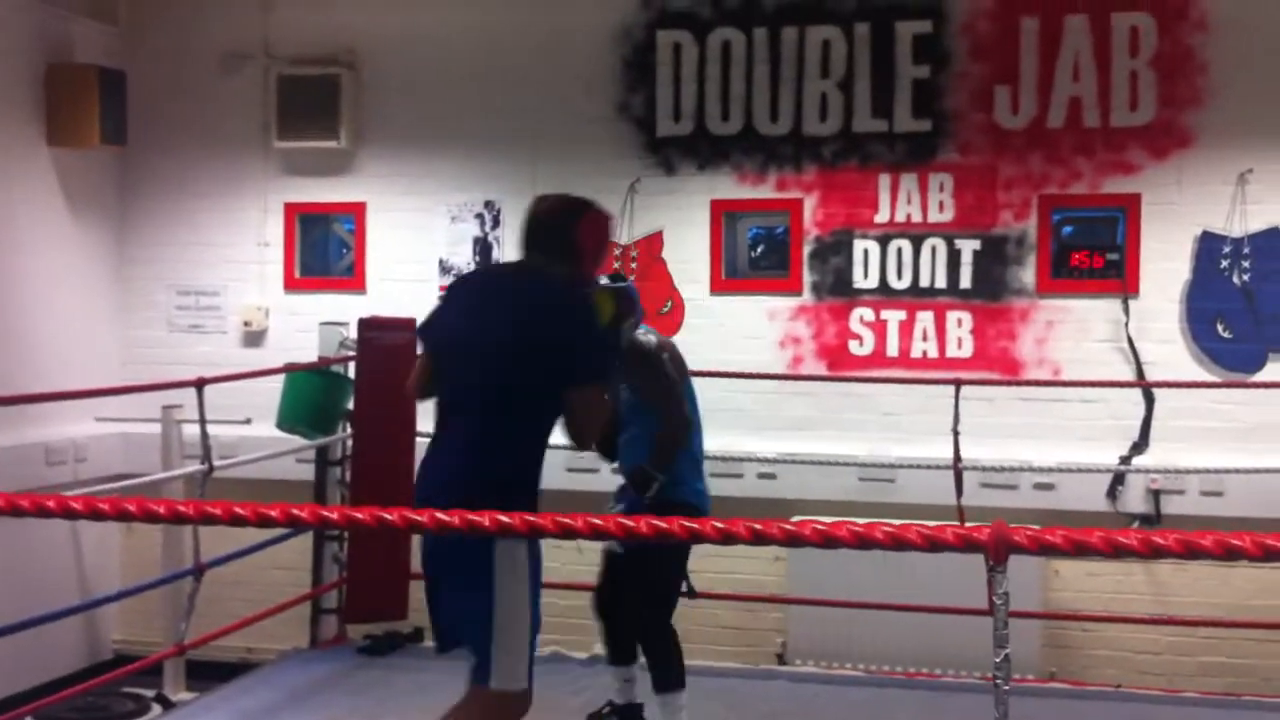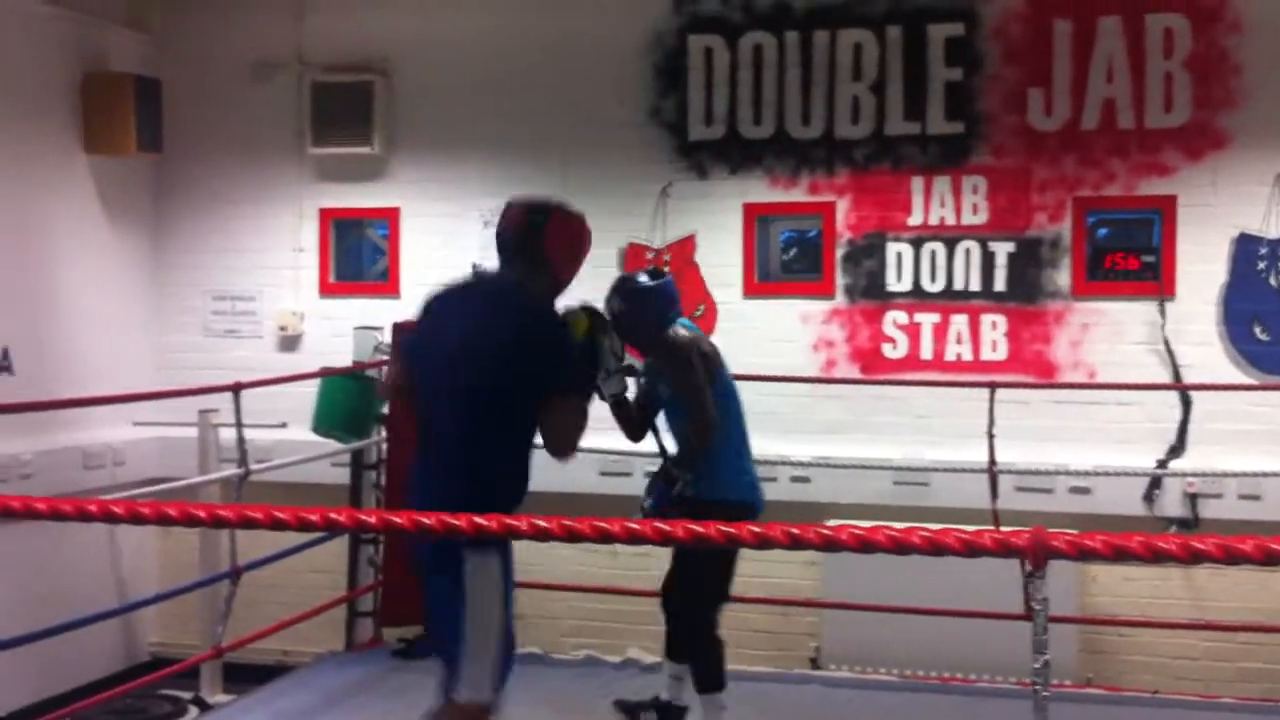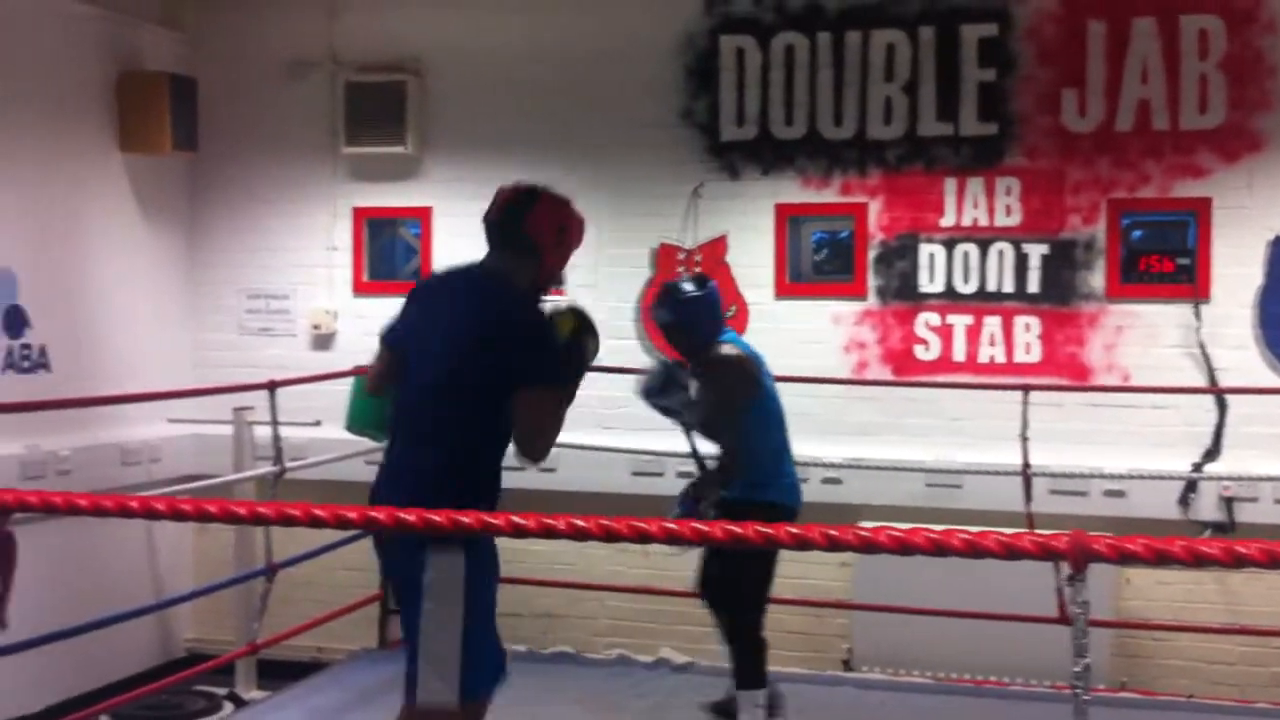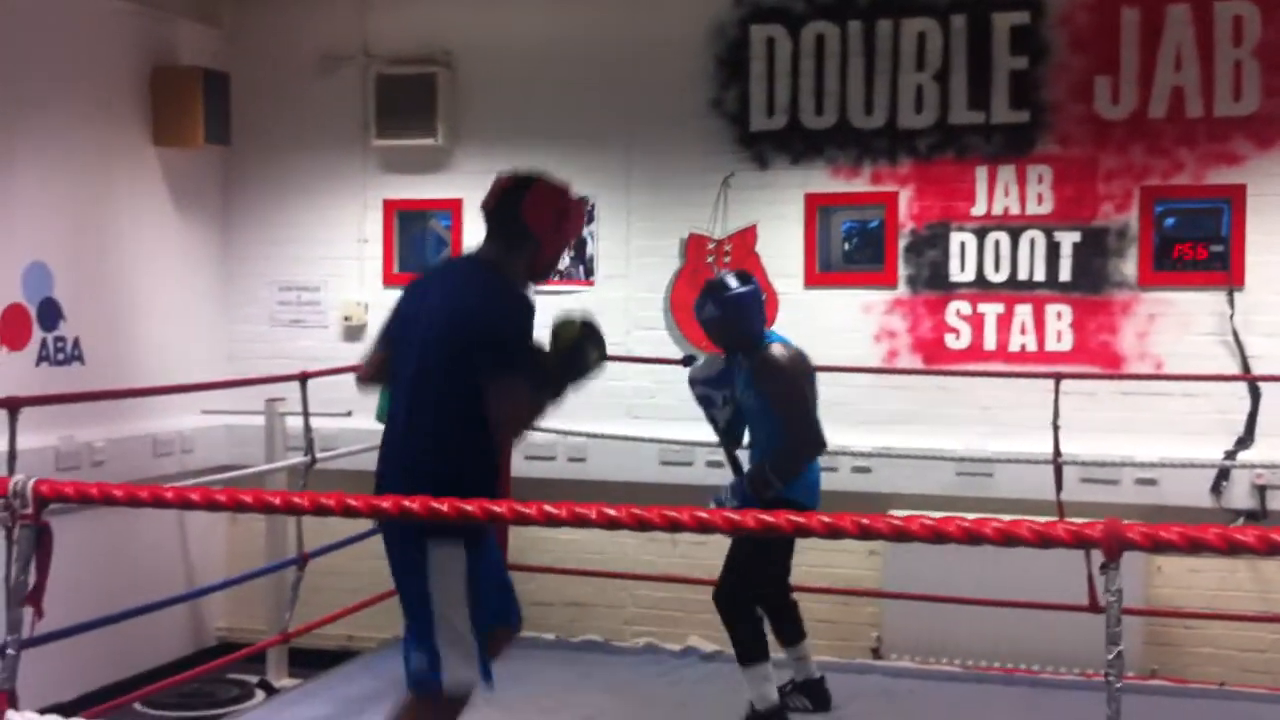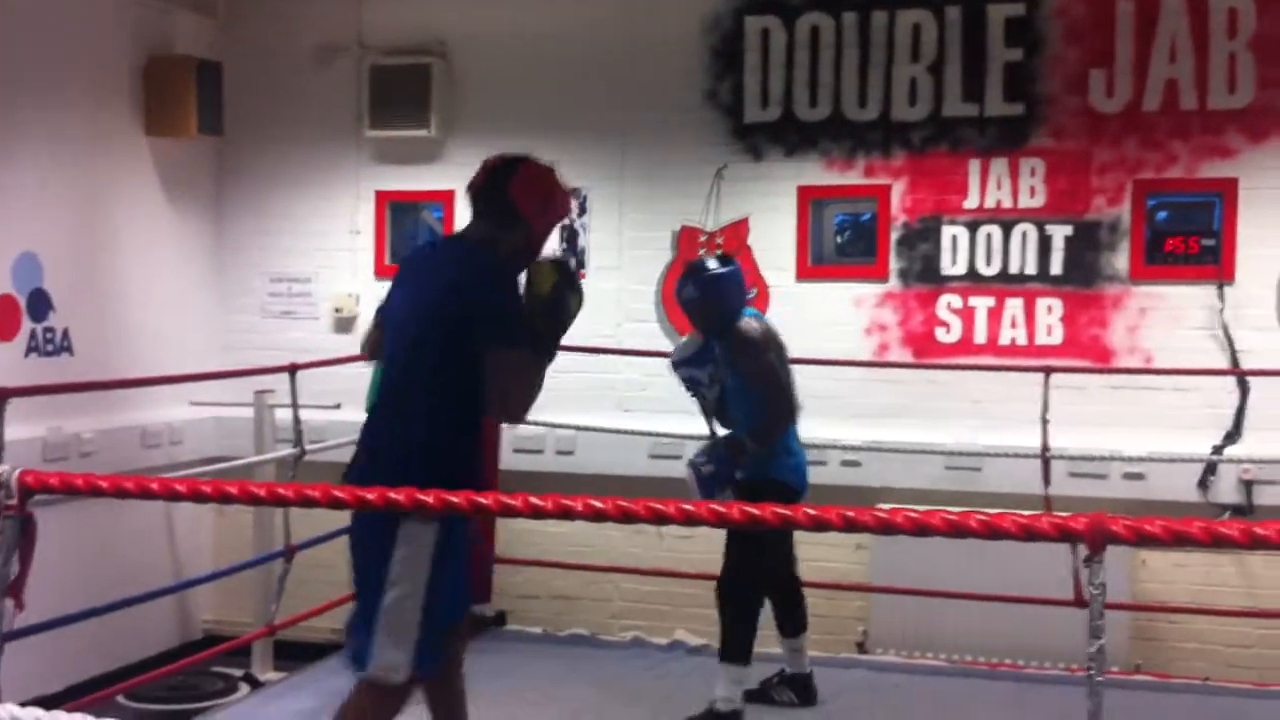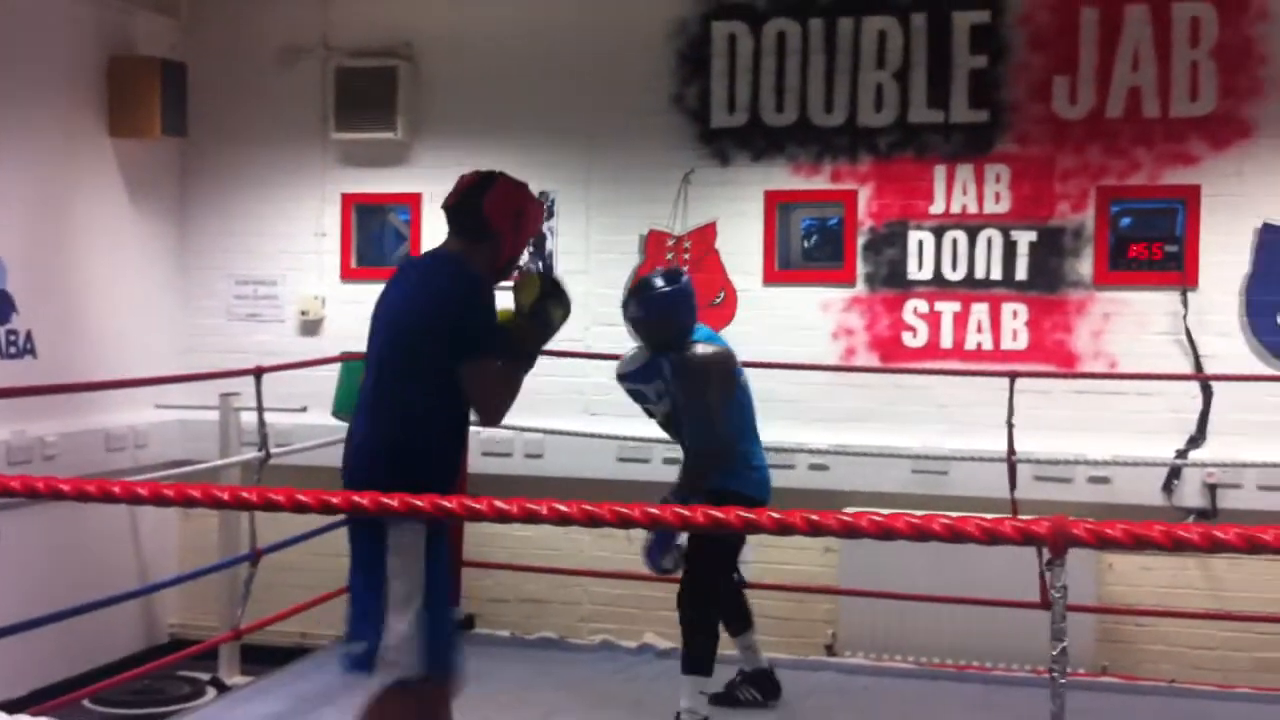
dt=0.2s
person 1, frame 1
left shoulder: (467, 292)
right shoulder: (570, 315)
left elbow: (419, 384)
right elbow: (587, 431)
right wrist: (605, 355)
left hip: (440, 495)
right hip: (492, 509)
left knee: (496, 669)
person 1, frame 2
left shoulder: (446, 303)
right shoulder: (542, 327)
left elbow: (397, 387)
right elbow: (562, 442)
right wrist: (581, 373)
left hip: (430, 503)
right hip: (471, 519)
person 1, frame 3
left shoulder: (433, 293)
right shoulder: (517, 316)
left elbow: (378, 379)
right elbow: (533, 442)
right wrist: (565, 372)
left hip: (407, 504)
person 1, frame 4
left shoulder: (434, 282)
right shoulder: (502, 302)
left elbow: (372, 369)
right elbow: (507, 426)
right wrist: (559, 371)
left hip: (417, 486)
right hip: (439, 506)
left knee: (494, 626)
person 1, frame 5
left shoulder: (429, 261)
right shoulder: (489, 277)
left elbow: (379, 344)
right elbow: (509, 403)
right wrist: (546, 330)
left hip: (396, 475)
right hip: (419, 487)
left knee: (444, 638)
person 1, frame 6
left shoulder: (414, 276)
right shoulder: (464, 289)
right elbow: (490, 402)
left wrist: (510, 334)
right wrist: (531, 335)
left hip: (387, 481)
right hip: (403, 493)
left knee: (432, 664)
person 2, frame 1
left shoulder: (644, 350)
right shoulder: (617, 370)
left elbow: (679, 423)
right elbow: (611, 447)
left wrist: (644, 483)
left hip: (673, 500)
right hip: (652, 498)
left knee: (649, 614)
right knee: (612, 604)
person 2, frame 2
left shoulder: (677, 345)
right shoulder: (664, 354)
left elbow: (704, 423)
right elbow: (636, 429)
left wrist: (671, 481)
right wrist: (610, 384)
left hip: (723, 498)
right hip: (708, 494)
left knee: (695, 611)
right knee: (680, 596)
person 2, frame 3
left shoulder: (724, 360)
right shoulder: (713, 358)
left elbow: (736, 446)
left wrist: (700, 494)
right wrist: (685, 409)
left hip: (763, 498)
right hip: (750, 494)
left knee: (740, 609)
right knee: (723, 590)
person 2, frame 4
left shoulder: (777, 360)
right shoulder: (741, 361)
left elbow: (809, 441)
right elbow: (733, 438)
left wrist: (759, 486)
right wrist: (718, 406)
left hip: (784, 495)
right hip: (776, 490)
left knee: (732, 593)
right knee: (768, 591)
right ankle: (809, 683)
person 2, frame 5
left shoulder: (747, 335)
right shoulder: (725, 338)
left elbow: (783, 409)
left wrist: (731, 453)
right wrist: (706, 388)
left hip: (769, 475)
right hip: (770, 473)
left knee: (737, 588)
right knee: (775, 577)
right ankle: (797, 677)
person 2, frame 6
left shoulder: (700, 358)
right shoulder: (681, 352)
left elbow: (711, 446)
right elbow: (683, 428)
left wrist: (675, 509)
right wrist: (654, 399)
left hip: (733, 486)
right hip: (732, 482)
left knee: (697, 596)
right knee: (717, 582)
right ankle: (759, 673)
